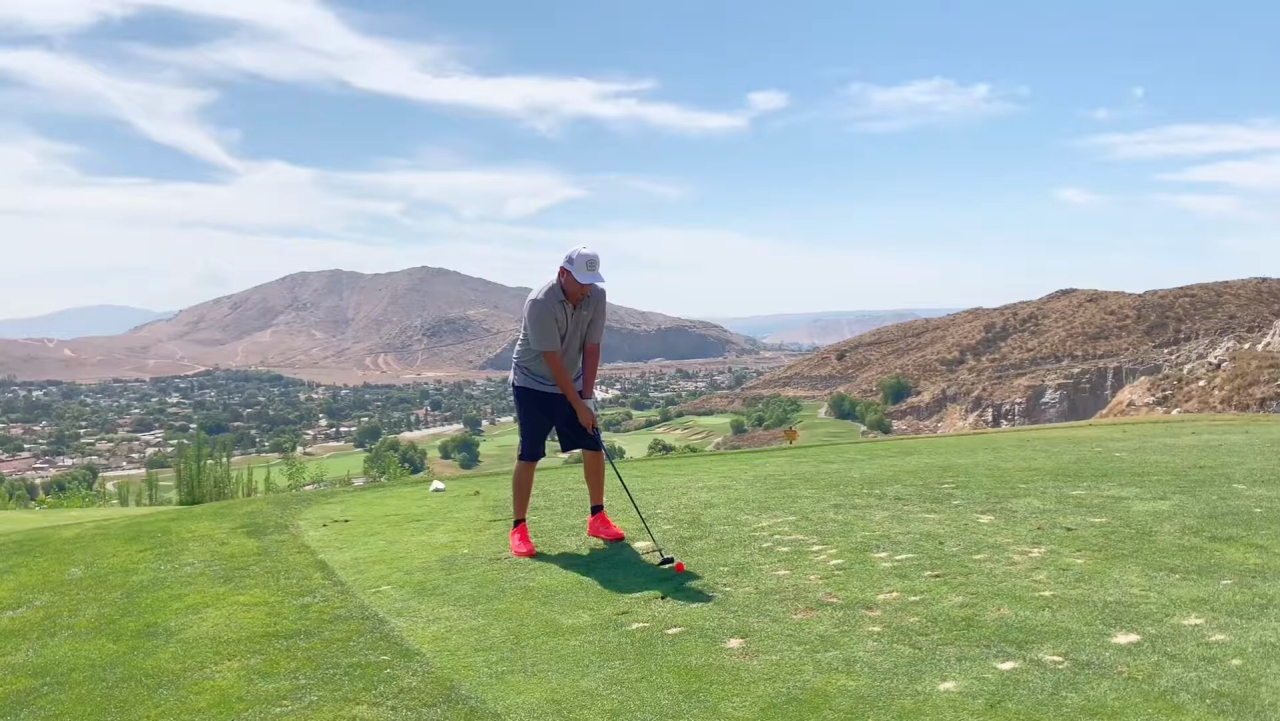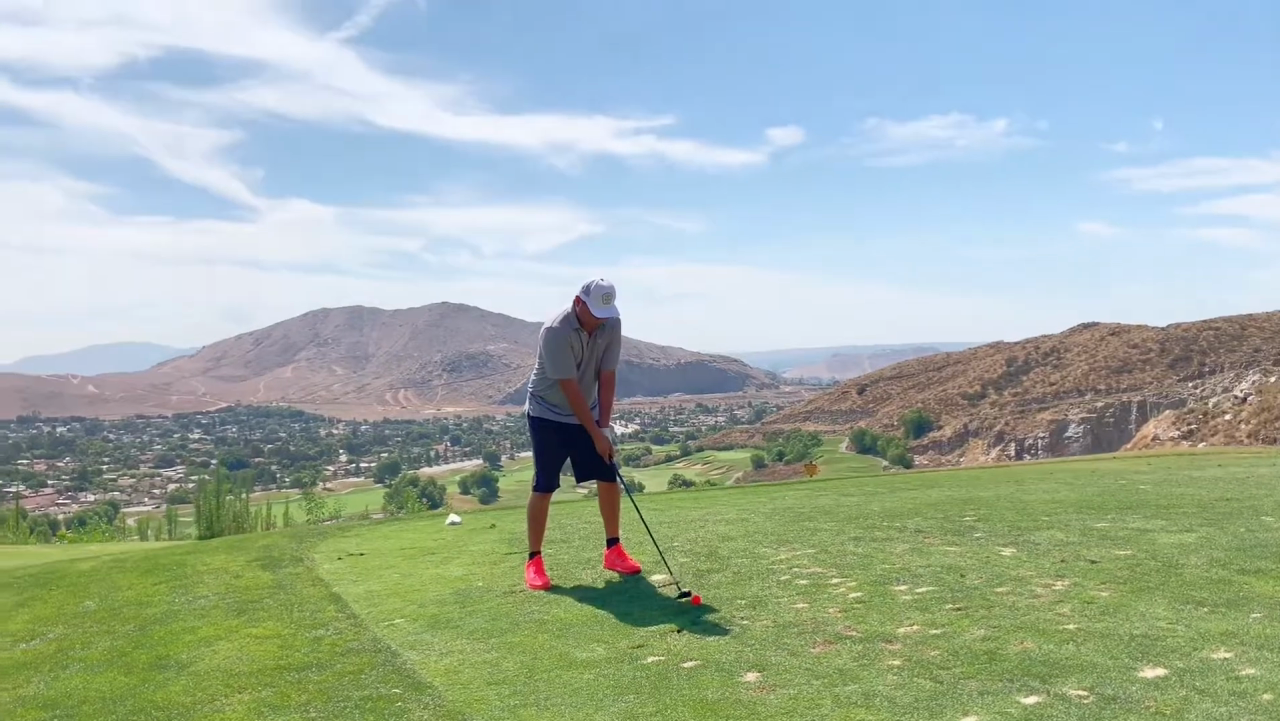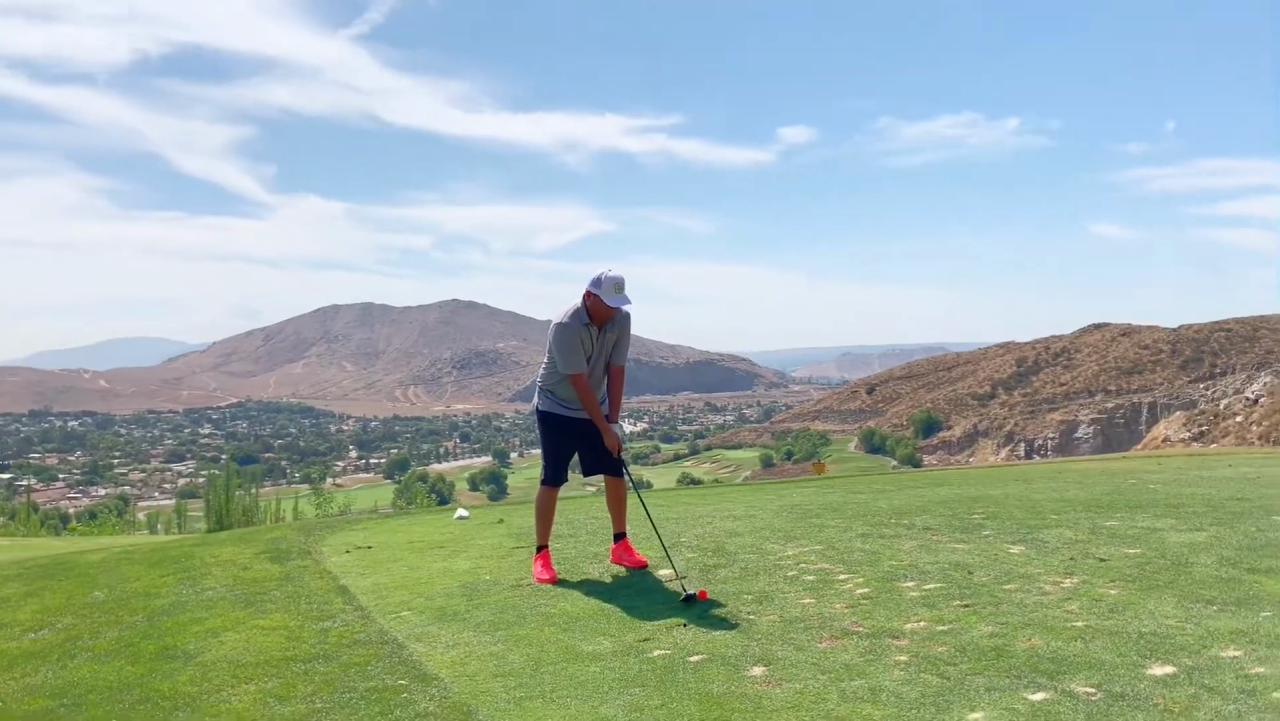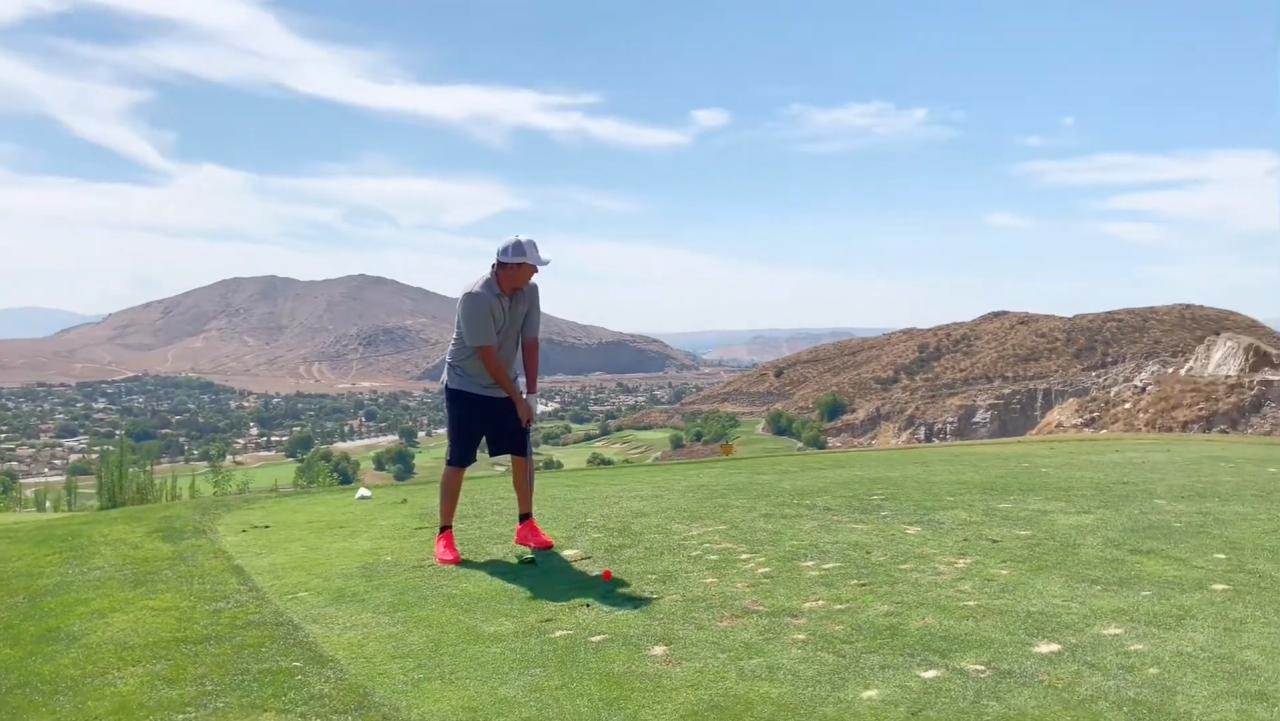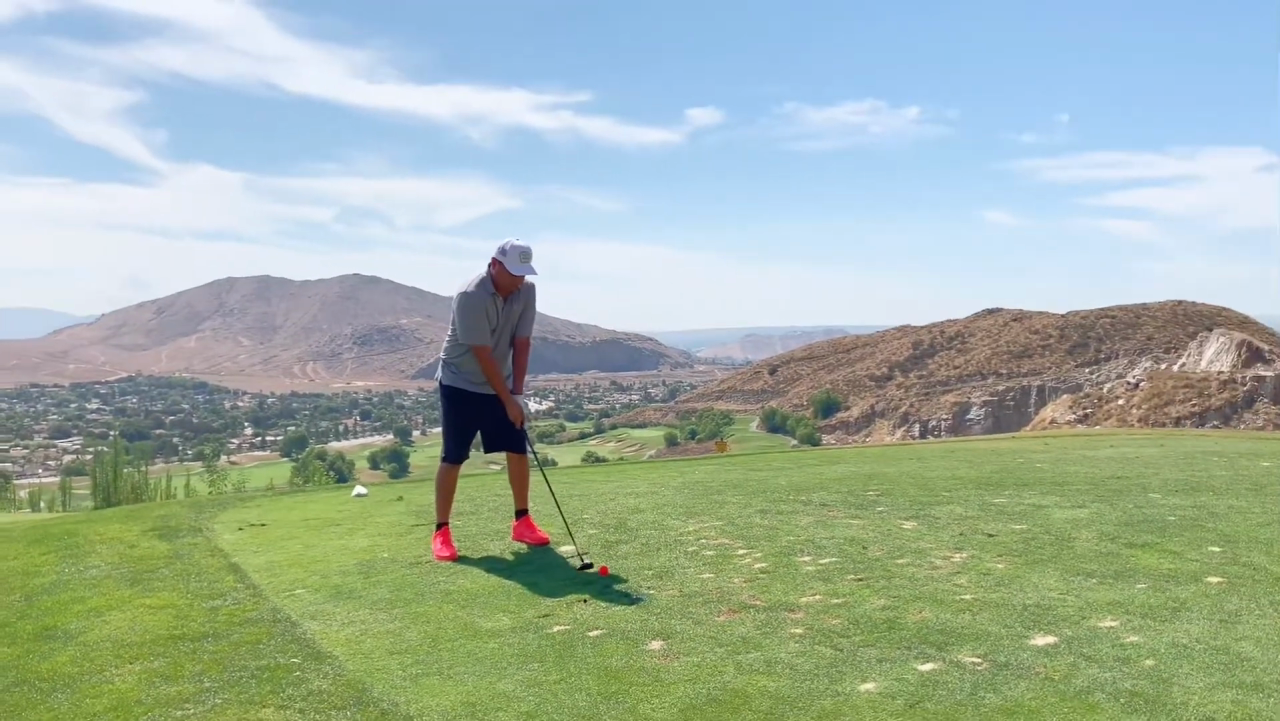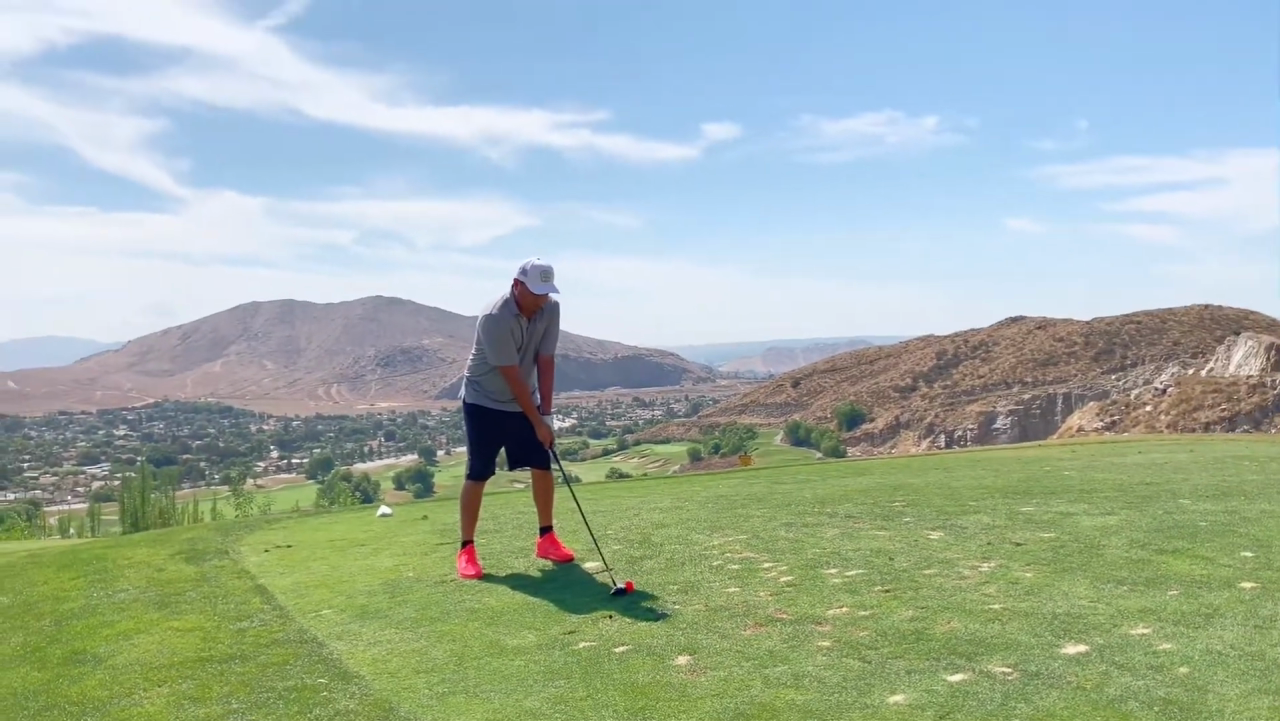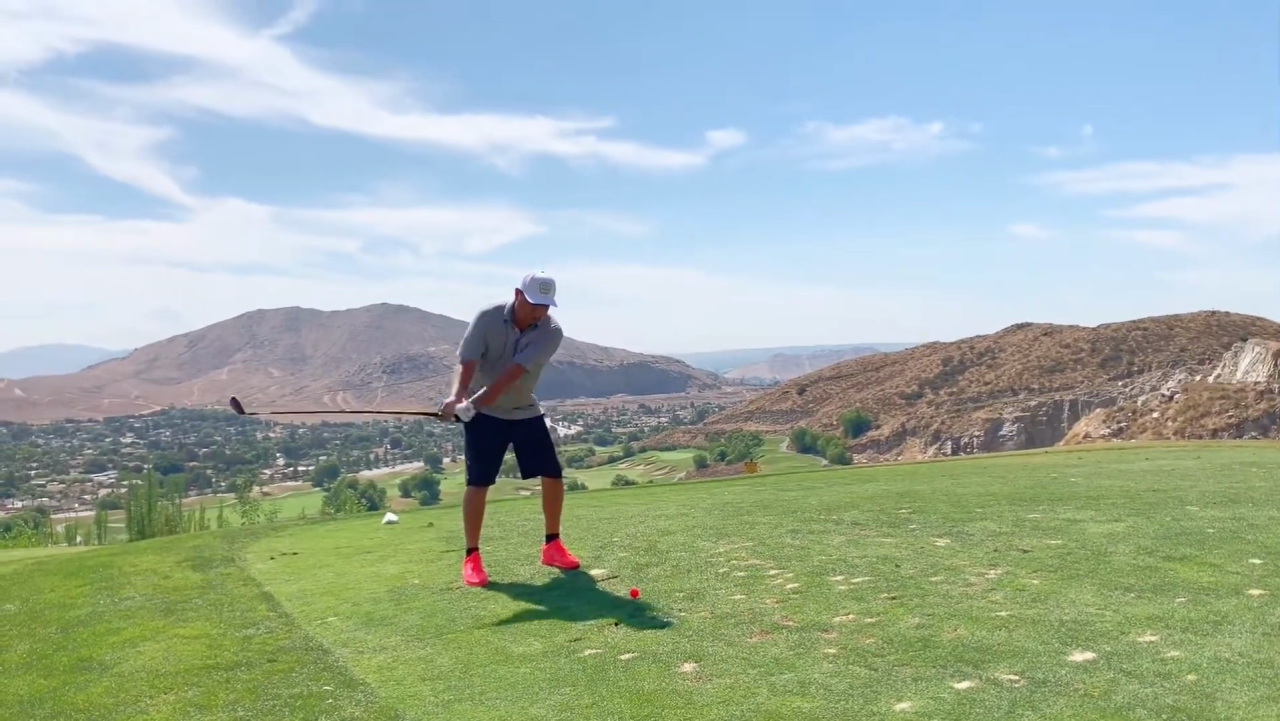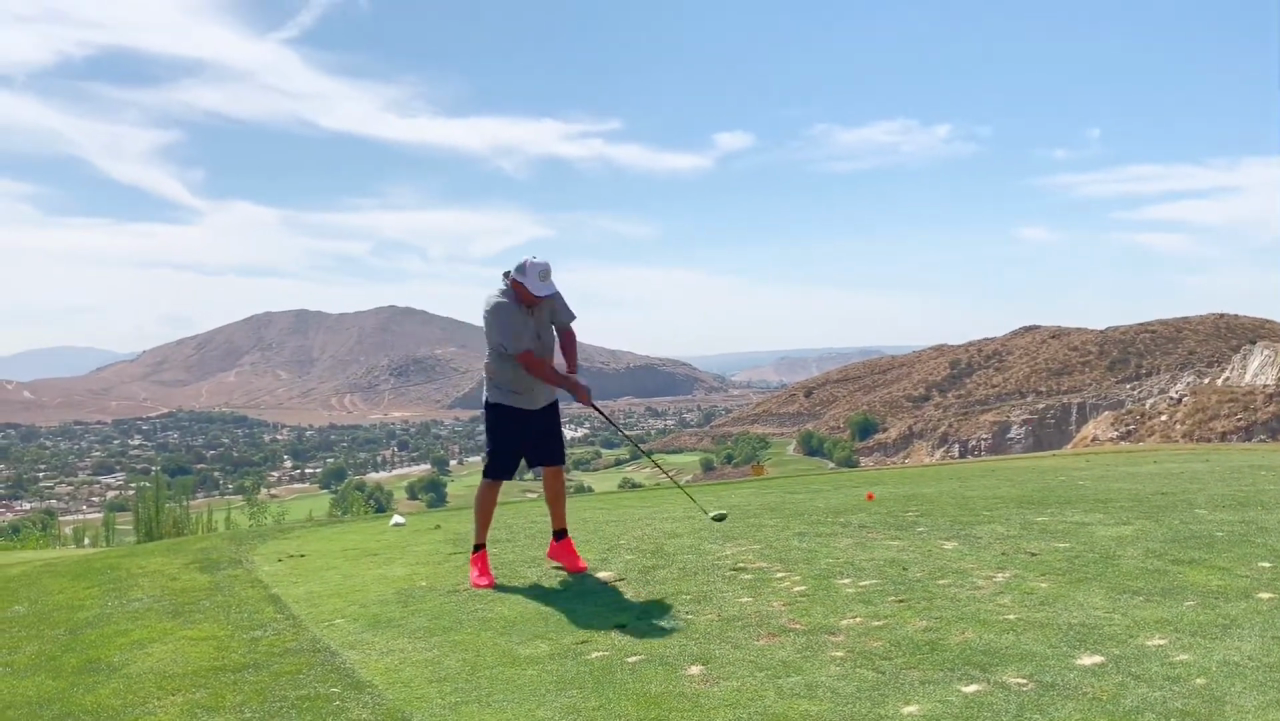
dt=0.7s
person 1, frame 1
left shoulder: (597, 296)
right shoulder: (540, 303)
left elbow: (591, 348)
right elbow: (553, 361)
left wrist: (587, 397)
right wrist: (578, 406)
left hip: (572, 383)
right hip: (533, 384)
left knee: (594, 447)
right knee: (529, 455)
left ankle: (597, 517)
right ankle: (519, 528)
person 1, frame 2
left shoulder: (611, 325)
right shoulder: (555, 331)
left elbow: (607, 377)
right elbow: (570, 389)
left wrist: (604, 427)
right wrist: (595, 435)
left hip: (587, 413)
right hip: (548, 415)
left knee: (608, 478)
right knee: (544, 487)
left ankle: (613, 549)
right ankle: (534, 561)
person 1, frame 3
left shoulder: (621, 319)
right shoulder: (565, 327)
left elbow: (616, 372)
right elbow: (580, 384)
left wrist: (614, 422)
right wrist: (605, 430)
left hip: (596, 408)
right hip: (557, 409)
left knee: (616, 473)
right knee: (552, 480)
left ankle: (620, 544)
right ankle: (542, 554)
person 1, frame 4
left shoulder: (530, 292)
right shoulder: (475, 298)
left elbow: (530, 343)
right elbow: (488, 357)
left wrist: (531, 393)
right wrist: (518, 400)
left hip: (505, 388)
right hip: (466, 388)
left knee: (522, 453)
right knee: (458, 461)
left ankle: (525, 524)
right ankle: (445, 535)
person 1, frame 5
left shoulder: (527, 291)
right shoulder: (470, 297)
left elbow: (522, 344)
right elbow: (483, 356)
left wrist: (518, 394)
right wrist: (508, 402)
left hip: (500, 383)
right hip: (460, 384)
left knee: (518, 450)
right knee: (453, 457)
left ankle: (522, 521)
right ankle: (441, 531)
person 1, frame 6
left shoulder: (550, 309)
right shoulder: (495, 319)
left elbow: (545, 362)
right elbow: (512, 376)
left wrist: (546, 413)
right wrist: (537, 422)
left hip: (523, 401)
right hip: (484, 402)
left knee: (542, 466)
right knee: (478, 474)
left ankle: (546, 537)
right ankle: (466, 549)
person 1, frame 7
left shoulder: (551, 332)
right shoulder: (488, 318)
left elbow: (512, 373)
right elbow: (467, 363)
left wrist: (473, 403)
right wrist: (456, 398)
left hip: (525, 412)
right hip: (484, 415)
left knee: (552, 476)
right knee: (478, 482)
left ankle: (552, 545)
right ankle: (472, 557)
person 1, frame 8
left shoulder: (550, 299)
right shoulder: (498, 306)
left elbow: (565, 331)
right elbow: (529, 360)
left wrist: (573, 373)
right wrist: (570, 386)
left hip: (543, 401)
right hip: (506, 405)
left knee: (553, 468)
right knee: (494, 476)
left ankle: (559, 542)
right ankle: (478, 555)
